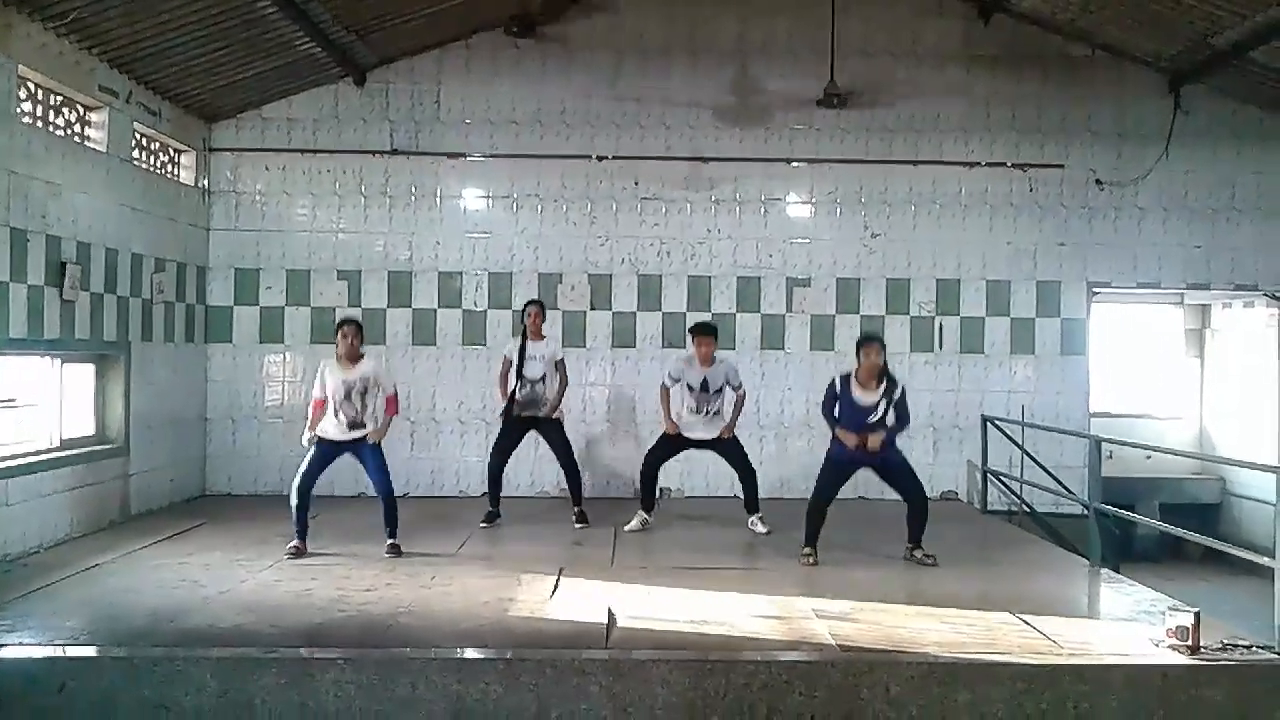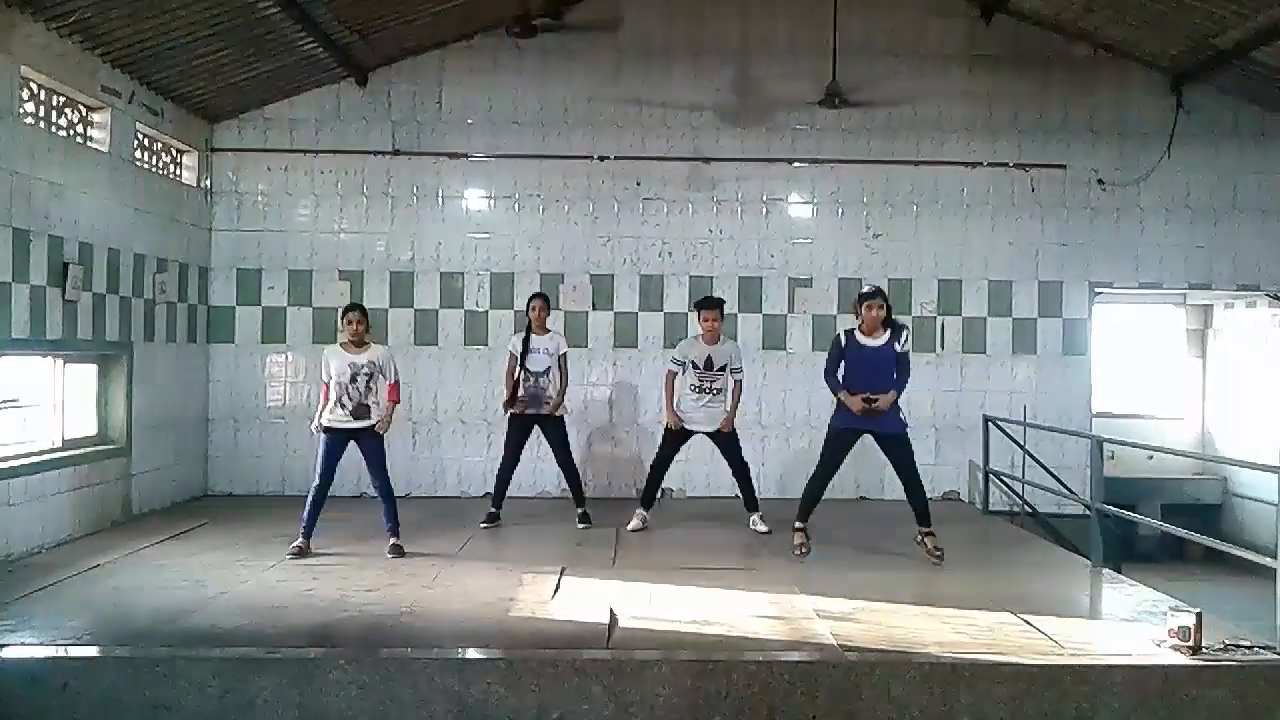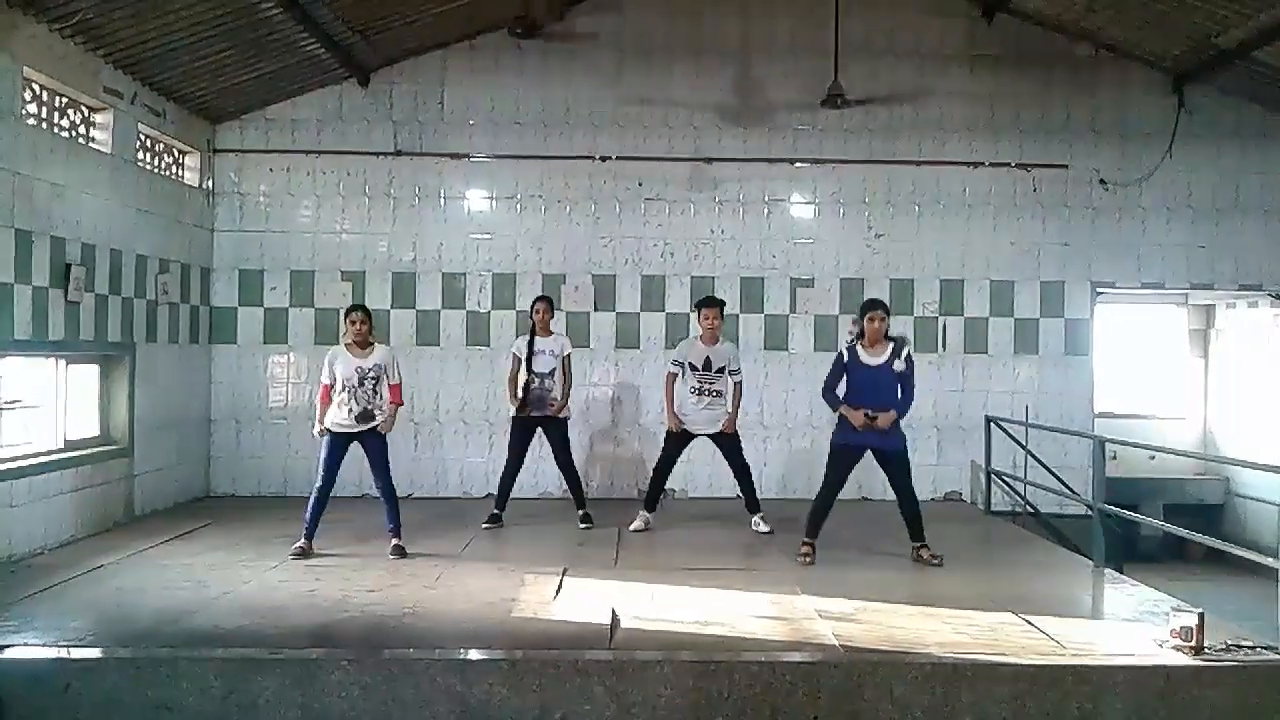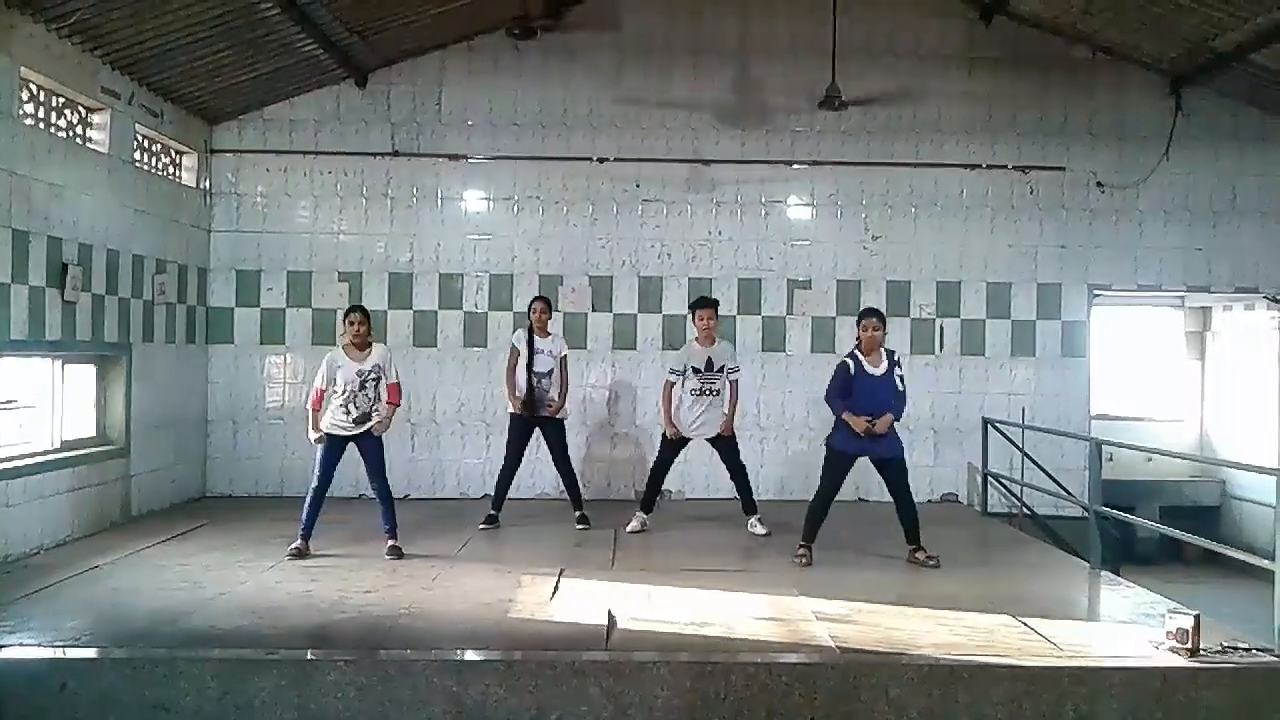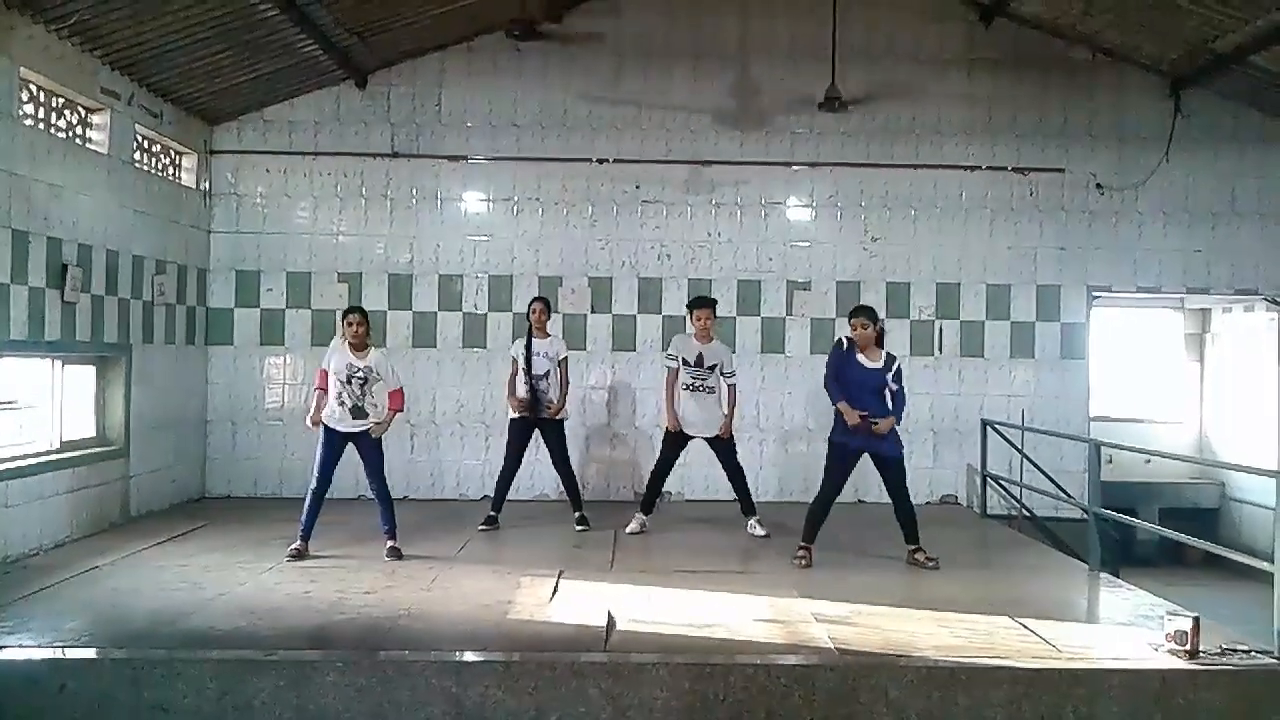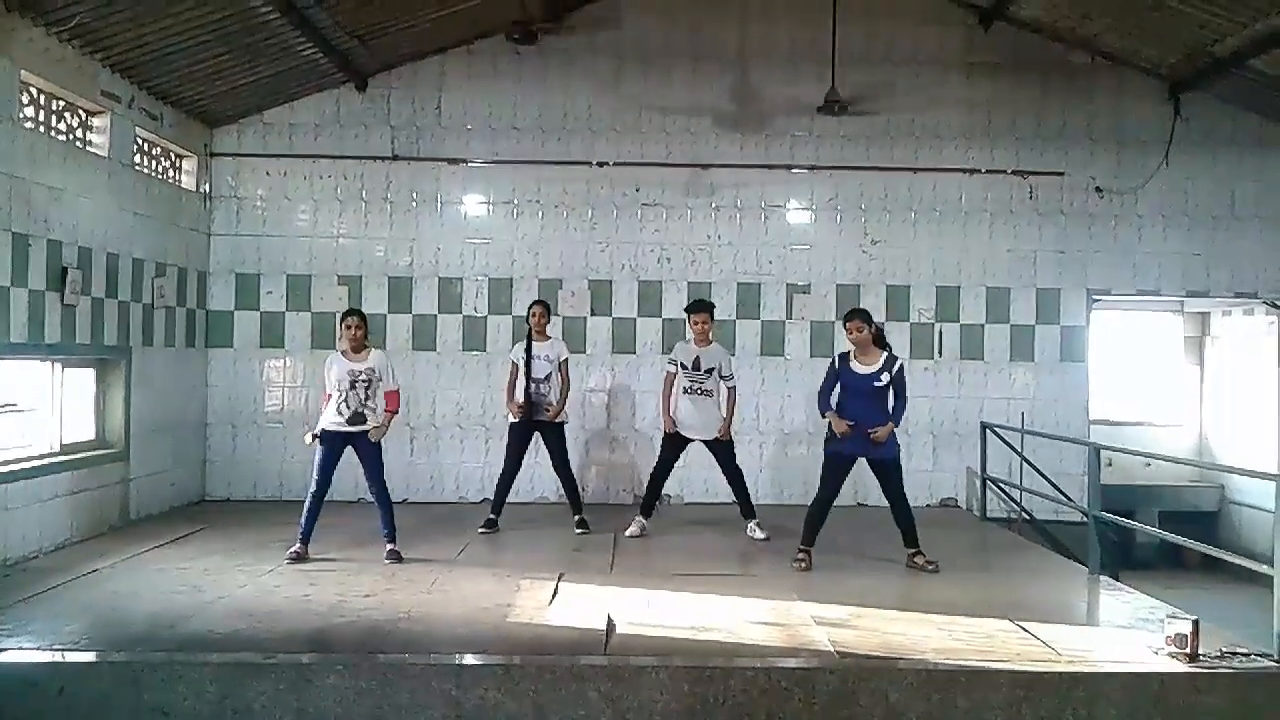
dt=0.2s
person 1, frame 1
left shoulder: (894, 387)
right shoulder: (840, 383)
left elbow: (903, 420)
right elbow: (827, 409)
left wrist: (882, 436)
right wrist: (842, 434)
left hip: (883, 451)
right hip: (845, 450)
left knee: (917, 495)
right knee: (822, 495)
left ankle: (914, 547)
right ankle: (809, 546)
person 1, frame 2
left shoulder: (899, 337)
right shoulder: (845, 338)
left elbow: (904, 374)
right elbow: (830, 373)
left wrist: (892, 396)
right wrist: (846, 397)
left hip: (887, 416)
right hip: (849, 415)
left knee: (909, 474)
right knee: (824, 470)
left ankle: (925, 532)
right ankle: (801, 526)
person 1, frame 3
left shoulder: (901, 352)
right shoulder: (848, 354)
left elbow: (908, 392)
right elbow: (828, 391)
left wrist: (893, 415)
right wrist: (847, 412)
left hip: (888, 432)
right hip: (850, 432)
left knee: (905, 490)
right knee: (830, 488)
left ankle: (919, 546)
right ankle: (808, 542)
person 1, frame 4
left shoulder: (893, 359)
right shoulder: (850, 362)
left elbow: (901, 397)
right elbow: (832, 396)
left wrist: (889, 418)
right wrist: (851, 419)
left hip: (884, 438)
right hip: (846, 436)
left knee: (902, 493)
right knee: (826, 491)
left ankle: (915, 548)
right ankle: (805, 545)
person 1, frame 5
left shoulder: (891, 362)
right shoulder: (842, 348)
left elbow: (899, 397)
right elbow: (830, 382)
left wrist: (892, 420)
right wrist: (845, 410)
left hip: (883, 435)
right hip: (847, 434)
left knee: (900, 493)
right knee: (828, 491)
left ankle: (914, 549)
right ankle: (805, 546)
person 1, frame 6
left shoulder: (893, 363)
right shoulder: (841, 361)
left elbow: (900, 400)
right elbow: (824, 394)
left wrist: (890, 426)
right wrist: (833, 419)
left hip: (880, 439)
right hip: (843, 438)
left knee: (897, 496)
right knee: (825, 495)
left ankle: (914, 552)
right ankle: (804, 549)
person 2, frame 1
left shoulder: (373, 367)
right shoulder: (326, 367)
left elbow: (391, 400)
right elbow: (318, 402)
left wrist: (382, 429)
right wrist: (309, 429)
left hip: (364, 438)
right hip: (329, 437)
left knee: (384, 487)
right knee: (301, 485)
left ankle: (391, 539)
right ankle: (300, 539)
person 2, frame 2
left shoulder: (381, 353)
right shoulder: (331, 353)
left elbow: (392, 388)
right elbow: (327, 389)
left wrist: (387, 417)
right wrist: (318, 417)
left hip: (369, 426)
right hip: (335, 426)
left knee: (381, 482)
right knee: (321, 482)
left ankle: (393, 537)
right ankle: (304, 538)
person 2, frame 3
left shoulder: (384, 353)
right shoulder: (335, 355)
left elbow: (394, 389)
right elbow: (325, 390)
left wrist: (390, 418)
right wrist: (318, 421)
left hip: (372, 428)
right hip: (338, 427)
left knee: (384, 482)
right knee: (323, 483)
left ankle: (395, 538)
right ankle: (306, 539)
person 2, frame 4
left shoulder: (382, 353)
right shoulder: (333, 357)
left elbow: (393, 388)
right elbow: (318, 393)
left wrist: (386, 419)
right wrist: (314, 426)
left hip: (368, 429)
right hip: (334, 429)
left knee: (379, 483)
right knee: (319, 484)
left ankle: (392, 539)
right ankle: (302, 540)
person 2, frame 5
left shoulder: (379, 357)
right shoulder: (336, 346)
left elbow: (396, 394)
right elbow: (323, 376)
left wrist: (385, 423)
right wrist: (315, 410)
left hip: (366, 429)
right hip: (333, 426)
left knee: (378, 484)
right knee: (318, 484)
left ankle: (391, 540)
right ankle: (302, 541)
person 2, frame 6
left shoulder: (379, 358)
right shoulder: (334, 360)
left elbow: (392, 396)
right elbow: (329, 398)
left wrist: (383, 426)
right wrist: (315, 428)
left hip: (366, 432)
right hip: (332, 430)
left knee: (378, 488)
right knee: (318, 488)
left ankle: (391, 543)
right ankle: (301, 544)
person 3, frame 1
left shoulder: (727, 368)
right shoulder: (683, 364)
left elbow: (740, 394)
right elbow: (665, 387)
left wrist: (732, 424)
right wrist: (667, 419)
left hip: (717, 431)
right hip: (683, 429)
left knee: (745, 468)
right knee: (650, 462)
left ankle: (754, 516)
right ankle: (645, 513)
person 3, frame 2
left shoulder: (731, 348)
right shoulder: (687, 345)
left elbow: (737, 381)
right elbow: (671, 376)
left wrist: (732, 414)
right wrist: (669, 411)
left hip: (718, 418)
right hip: (684, 417)
left knee: (738, 465)
right knee: (661, 461)
left ankle: (754, 514)
right ankle: (643, 511)
person 3, frame 3
left shoulder: (730, 350)
right shoulder: (686, 347)
left elbow: (737, 384)
right elbow: (671, 379)
left wrist: (733, 417)
right wrist: (670, 414)
left hip: (719, 420)
right hip: (685, 419)
left knee: (740, 466)
right knee: (664, 464)
left ankle: (756, 515)
right ankle: (646, 513)
person 3, frame 4
left shoulder: (727, 349)
right shoulder: (685, 352)
left elbow: (733, 384)
right elbow: (668, 387)
left wrist: (730, 419)
right wrist: (667, 422)
left hip: (717, 423)
right hip: (682, 423)
left knee: (737, 468)
right knee: (660, 466)
left ankle: (753, 517)
right ankle: (643, 514)
person 3, frame 5
left shoulder: (722, 351)
right shoulder: (679, 342)
left elbow: (731, 387)
right elbow: (671, 379)
left wrist: (729, 420)
right wrist: (670, 414)
left hip: (715, 423)
right hip: (682, 421)
left knee: (734, 469)
right knee: (662, 467)
left ankle: (752, 518)
right ankle: (642, 515)
person 3, frame 6
left shoulder: (721, 354)
right shoulder: (680, 349)
left elbow: (731, 389)
right elbow: (668, 382)
left wrist: (727, 423)
right wrist: (666, 416)
left hip: (713, 426)
right hip: (680, 424)
left knee: (733, 472)
right knee: (660, 470)
left ankle: (751, 521)
right ankle: (642, 518)
person 4, frame 1
left shoulder: (553, 345)
right shoulder: (515, 346)
left elbow: (563, 377)
right elbow: (503, 375)
left wrist: (556, 401)
right wrist: (506, 400)
left hip: (547, 413)
right hip: (518, 413)
left knee: (567, 460)
right knee: (496, 460)
left ankle: (577, 508)
right ankle: (493, 509)
person 4, frame 2
left shoulder: (557, 339)
right shoulder: (518, 339)
left elbow: (563, 373)
right elbow: (510, 373)
left wrist: (559, 399)
right wrist: (510, 397)
left hip: (550, 409)
right hip: (522, 409)
left knee: (565, 459)
right knee: (509, 460)
left ankle: (581, 509)
right ankle: (494, 510)
person 4, frame 3
left shoulder: (562, 341)
right shoulder: (522, 342)
left elbow: (567, 376)
right elbow: (513, 376)
left wrist: (564, 401)
right wrist: (513, 400)
left hip: (554, 411)
right hip: (525, 411)
left knee: (565, 461)
right knee: (513, 462)
left ankle: (582, 510)
right ankle: (497, 512)
person 4, frame 4
left shoulder: (559, 342)
right shoulder: (521, 336)
left elbow: (564, 376)
right elbow: (510, 367)
left wrist: (561, 402)
right wrist: (512, 395)
left hip: (551, 411)
right hip: (523, 410)
left knee: (562, 462)
right knee: (511, 461)
left ankle: (579, 511)
right ankle: (494, 512)
person 4, frame 5
left shoulder: (557, 344)
right shoulder: (520, 344)
left elbow: (564, 379)
right elbow: (513, 375)
left wrist: (561, 404)
right wrist: (511, 398)
left hip: (550, 413)
right hip: (522, 412)
left knee: (562, 463)
right knee: (510, 463)
left ankle: (578, 512)
right ankle: (493, 513)
person 4, frame 6
left shoulder: (558, 346)
right shoulder: (520, 348)
left elbow: (565, 381)
right elbow: (512, 379)
left wrist: (560, 406)
right wrist: (509, 403)
left hip: (550, 416)
right hip: (522, 415)
left knee: (562, 466)
right knee: (510, 467)
left ankle: (578, 515)
right ankle: (493, 517)
